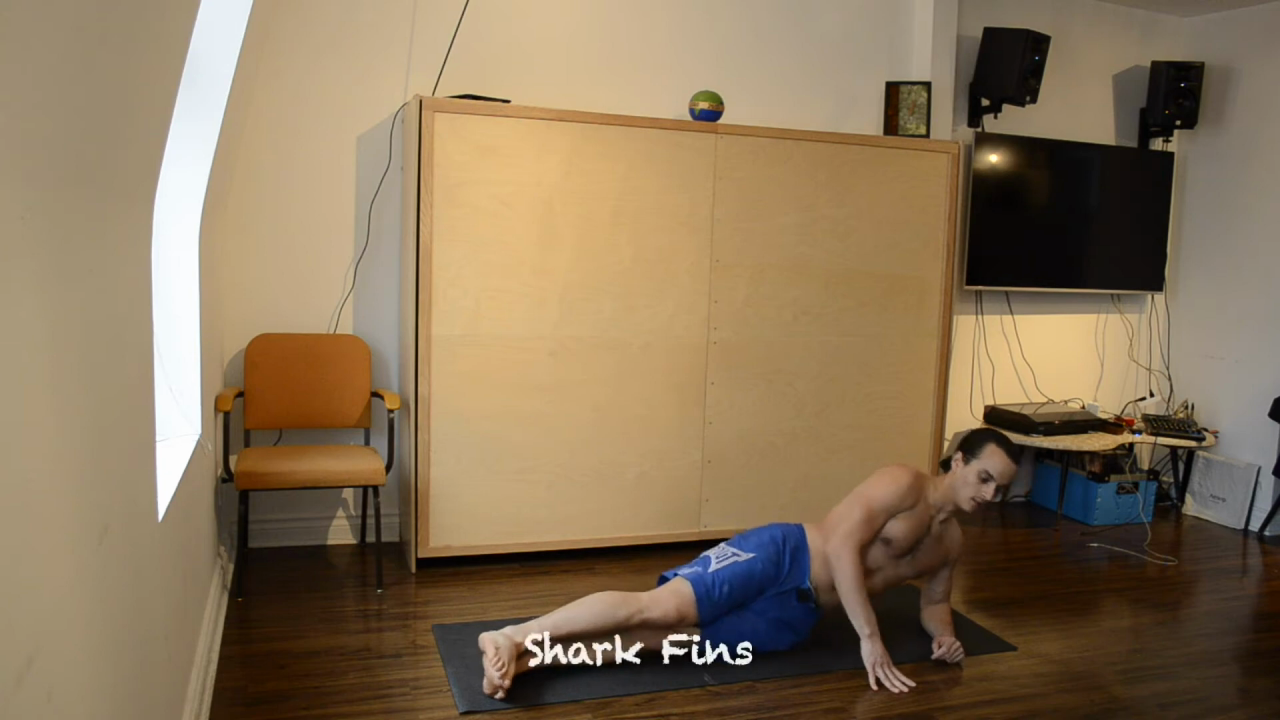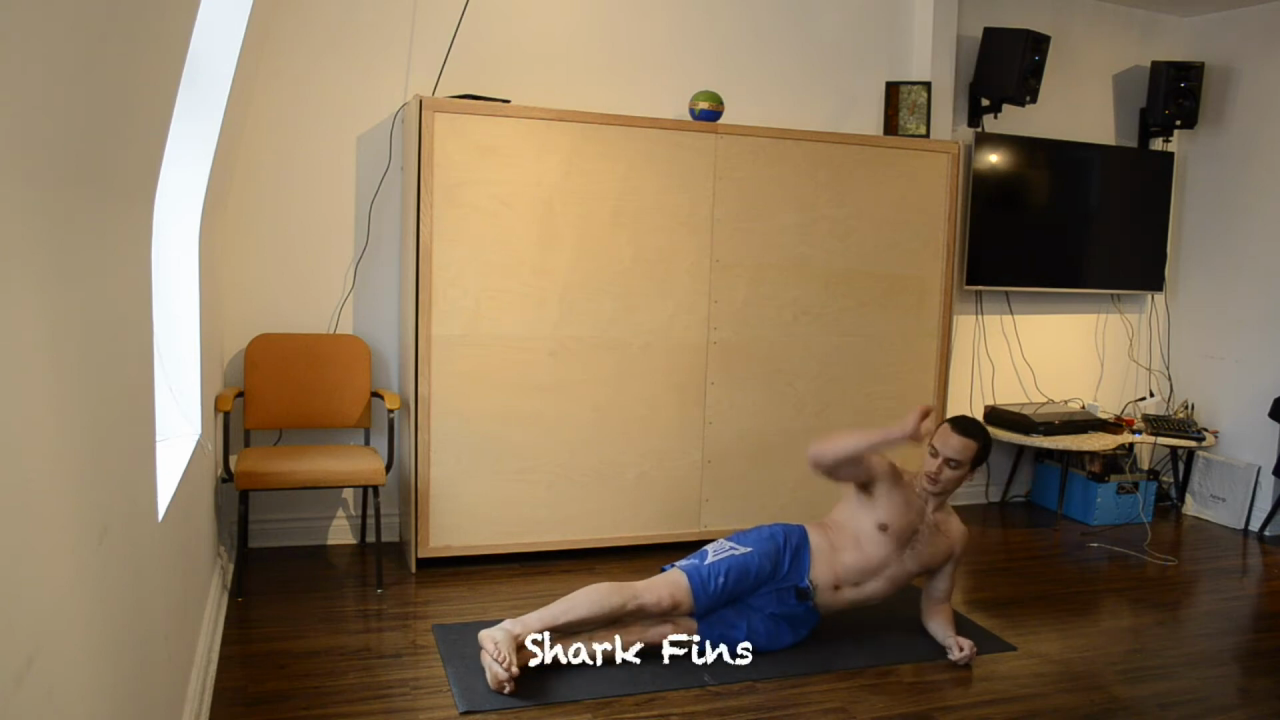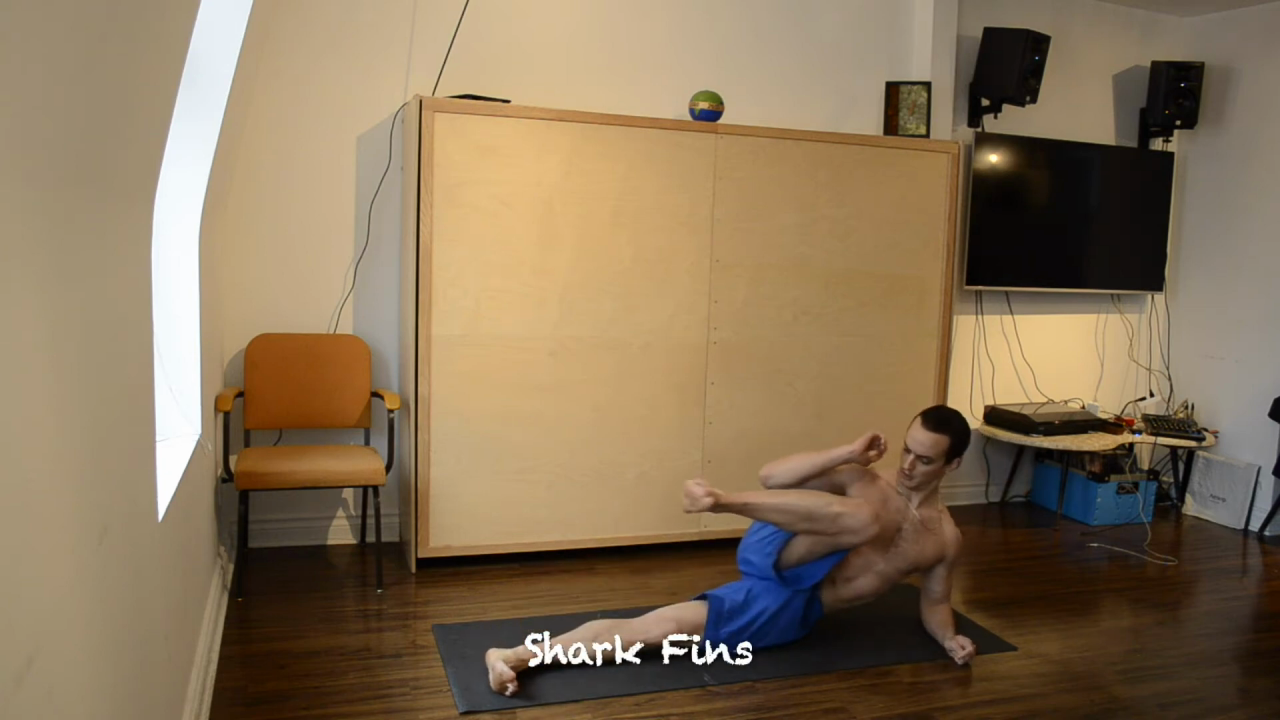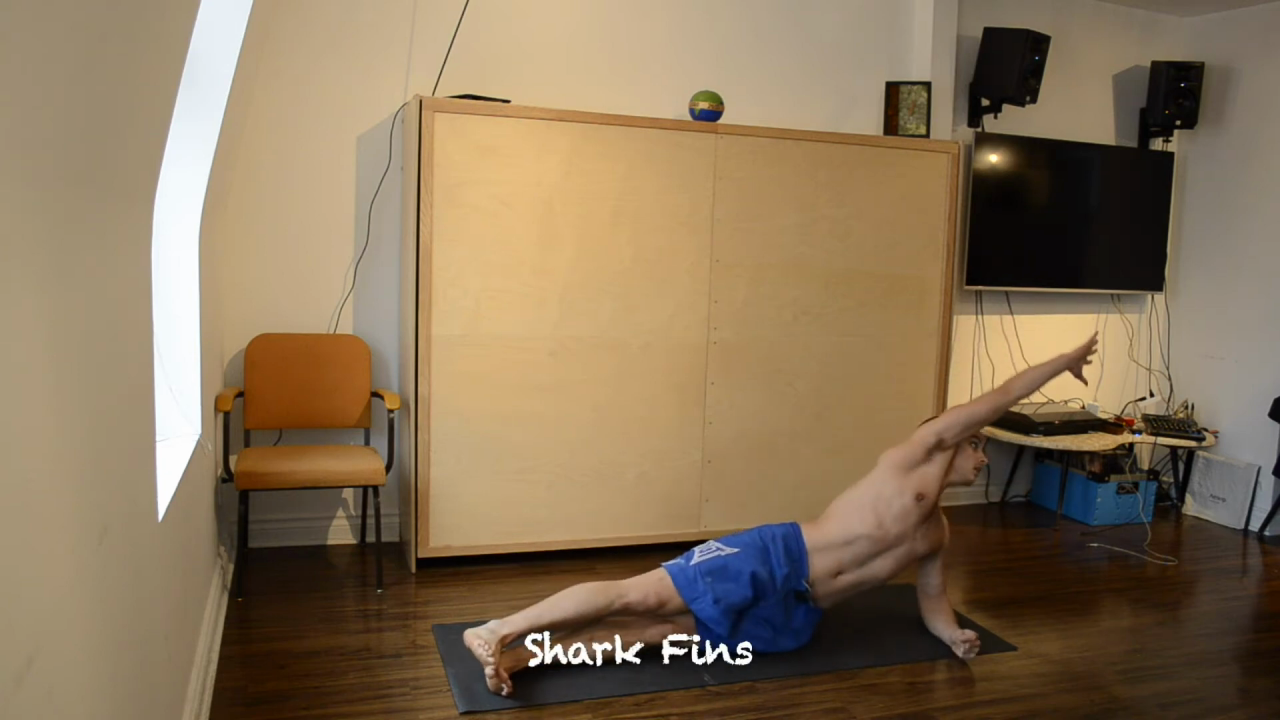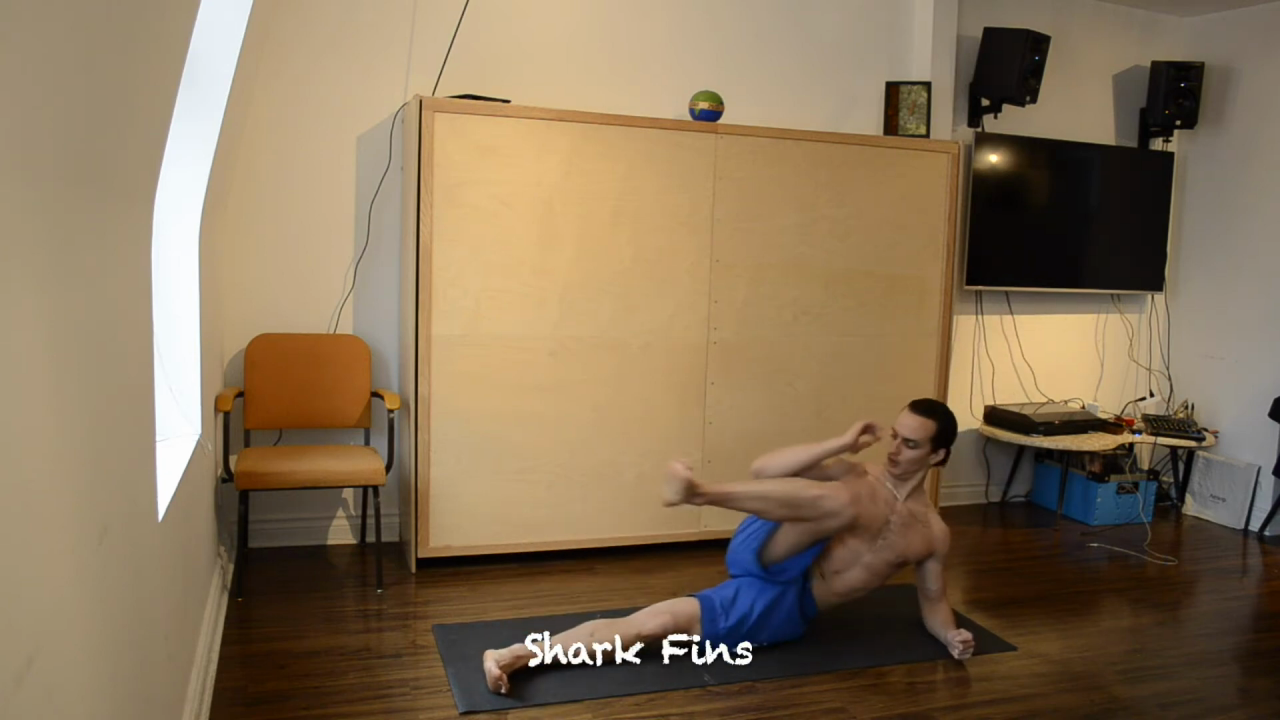
dt=1s
person 1, frame 1
left shoulder: (951, 543)
right shoulder: (903, 483)
left elbow: (934, 601)
right elbow: (842, 545)
left wrist: (943, 634)
right wrist: (869, 638)
left hip: (792, 615)
right hip: (778, 556)
left knee: (666, 636)
right knee: (658, 611)
left ankle: (525, 660)
right ankle: (511, 639)
person 1, frame 2
left shoulder: (954, 538)
right shoulder: (885, 477)
left elbow: (935, 604)
right elbow: (820, 455)
left wrist: (951, 638)
right wrist: (902, 433)
left hip: (792, 616)
right hip: (780, 555)
left knee: (666, 629)
right knee: (655, 597)
left ankle: (526, 654)
right ankle: (510, 633)
person 1, frame 3
left shoulder: (946, 538)
right shoulder: (862, 479)
left elbow: (935, 602)
right elbow: (770, 476)
left wrist: (949, 638)
right wrist: (850, 452)
left hip: (795, 615)
right hip: (777, 569)
left knee: (661, 628)
right knee: (859, 519)
left ankle: (521, 655)
person 1, frame 4
left shoulder: (936, 532)
right shoulder: (919, 455)
left elbow: (932, 599)
right elbow: (995, 398)
left wrist: (954, 634)
right wrist: (1064, 362)
left hip: (790, 616)
right hip: (771, 561)
left knee: (664, 627)
right knee: (642, 598)
left ankle: (520, 656)
right ankle: (499, 635)
person 1, frame 5
left shoulder: (934, 533)
right shoulder: (852, 474)
left elbow: (933, 601)
right elbow: (762, 467)
left wrist: (950, 634)
right wrist: (841, 444)
left hip: (787, 611)
right hip: (764, 564)
left knee: (660, 623)
right knee: (843, 501)
left ankle: (519, 655)
